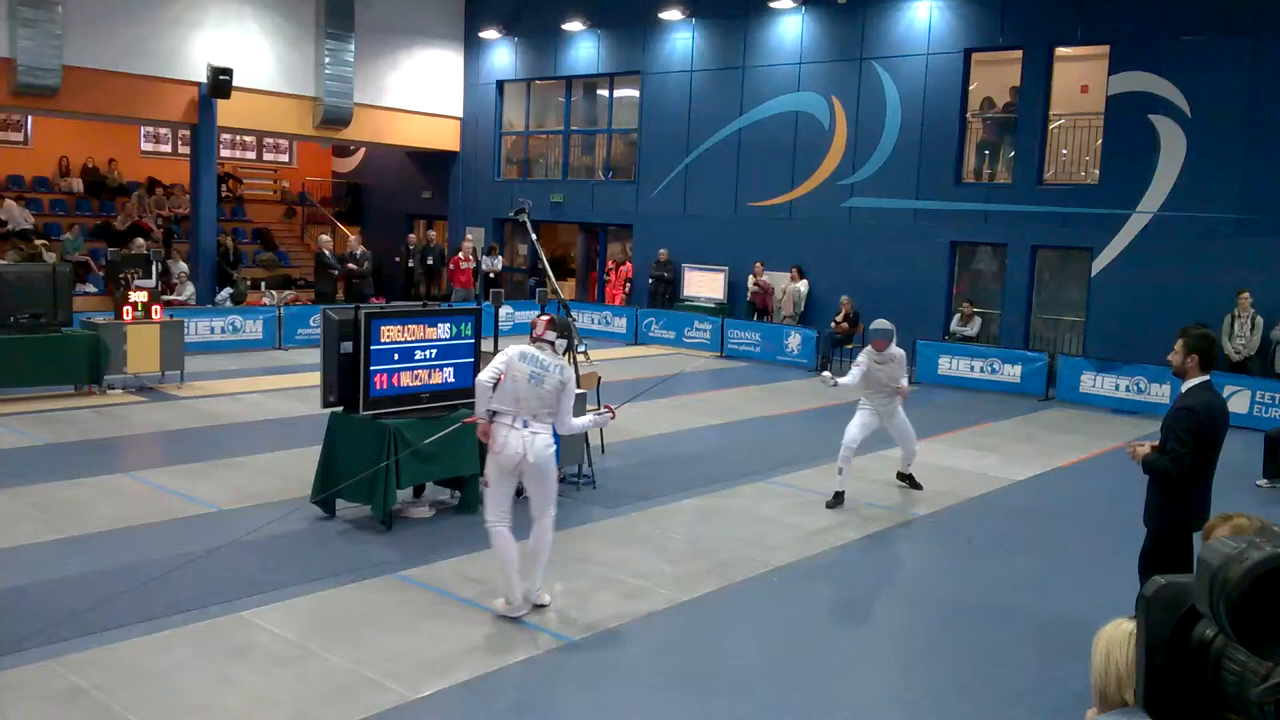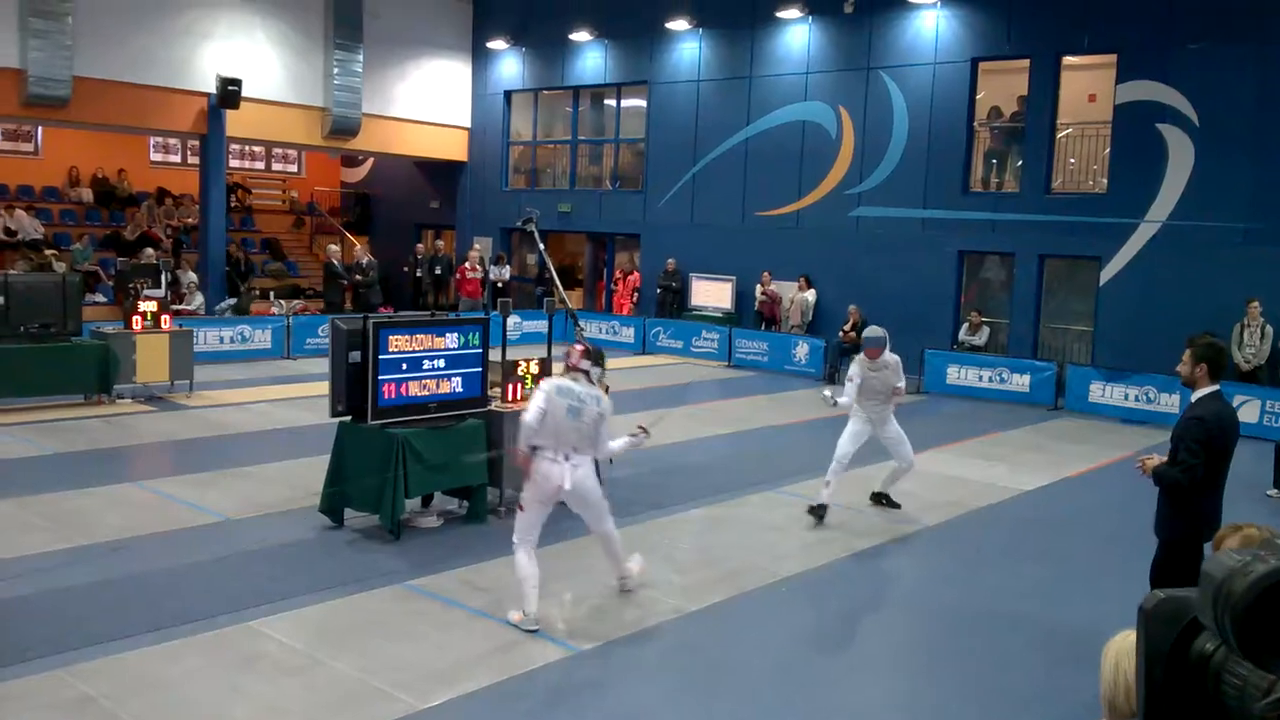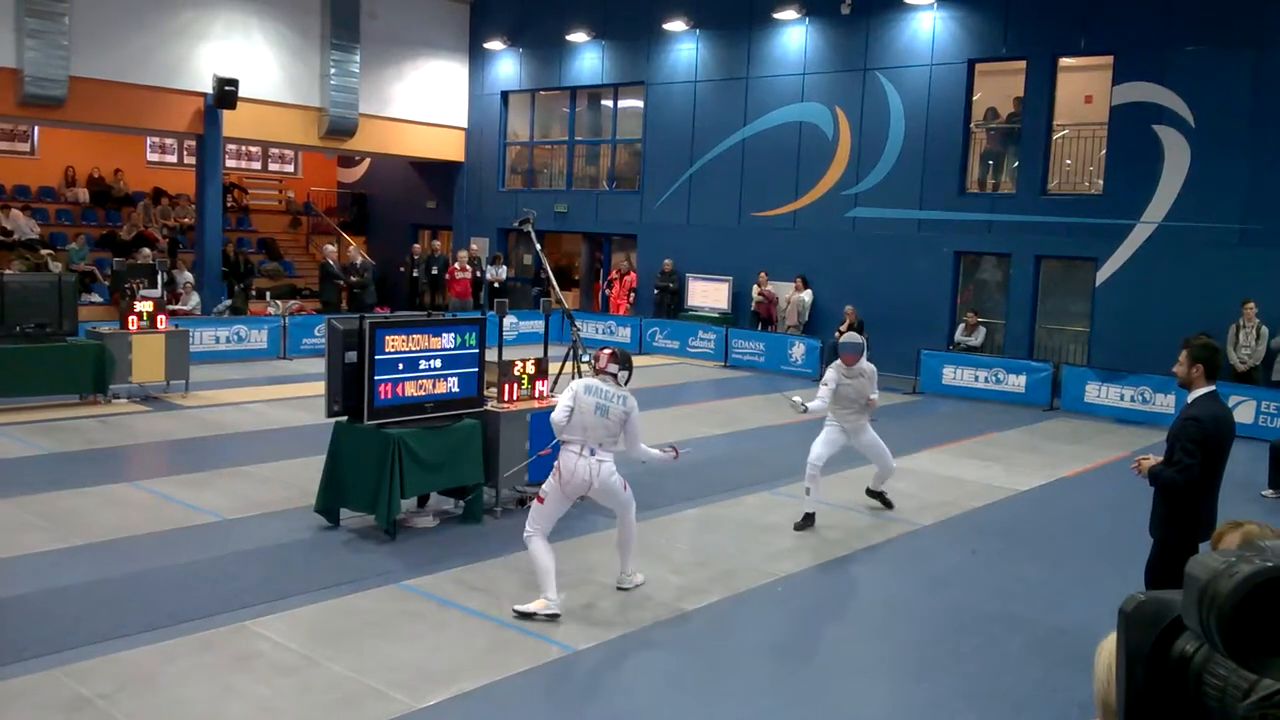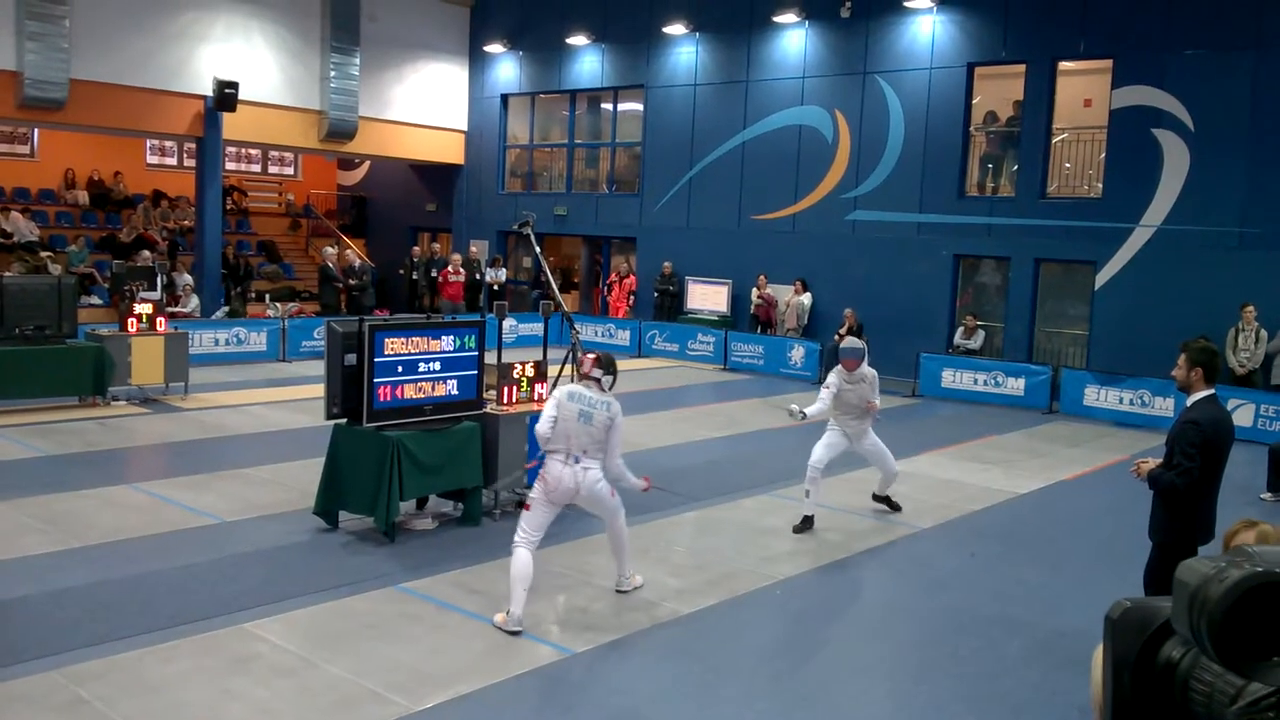
dt=0.3s
person 1, frame 1
left shoulder: (513, 353)
right shoulder: (564, 371)
left elbow: (483, 381)
right elbow: (564, 426)
left wrist: (482, 417)
right wrist: (597, 420)
left hip: (505, 441)
right hip: (540, 445)
left knee: (497, 523)
right knee: (543, 518)
left ankle: (514, 601)
right ankle: (535, 591)
person 1, frame 2
left shoulder: (550, 386)
right shoulder: (601, 400)
left elbow: (529, 420)
right elbow: (601, 451)
left wrist: (524, 451)
right wrist: (631, 441)
left hip: (545, 471)
right hip: (580, 475)
left knee: (524, 545)
right knee: (603, 525)
left ankle: (529, 614)
right ankle: (625, 574)
person 1, frame 3
left shoulder: (579, 386)
right shoulder: (628, 401)
left elbow: (557, 419)
right elbow: (635, 449)
left wrist: (569, 440)
right wrist: (663, 455)
left hip: (570, 467)
right hip: (604, 472)
left knee: (534, 533)
right knee: (627, 510)
left ankle: (550, 600)
right ankle: (626, 574)
person 1, frame 4
left shoulder: (562, 392)
right shoulder: (612, 407)
left elbow: (542, 431)
right elbow: (613, 462)
left wrist: (553, 450)
right wrist: (636, 483)
left hip: (554, 475)
right hip: (590, 479)
left knee: (523, 544)
right knee: (616, 516)
left ankle: (513, 615)
right ankle: (624, 578)
person 2, frame 1
left shoulder: (1188, 407)
right shoulder: (1214, 399)
left elbow: (1173, 469)
left wrist: (1146, 458)
right wrist: (1159, 449)
left hip: (1174, 507)
right hip: (1189, 503)
left knee: (1154, 575)
right knee: (1176, 573)
person 2, frame 2
left shoulder: (1198, 417)
right shoulder: (1224, 409)
left elbow: (1184, 479)
left wrist: (1156, 470)
right wrist: (1168, 462)
left hip: (1184, 519)
right hip: (1200, 514)
left knee: (1166, 584)
right knee: (1186, 583)
person 2, frame 3
left shoulder: (1194, 418)
right shoulder: (1220, 410)
left elbow: (1180, 480)
left wrist: (1152, 470)
right wrist: (1164, 462)
left hip: (1179, 520)
right hip: (1195, 516)
left knee: (1160, 585)
right knee: (1179, 584)
person 2, frame 4
left shoulder: (1193, 421)
right shoulder: (1219, 413)
left elbow: (1180, 483)
left wrist: (1151, 474)
right wrist: (1163, 464)
left hip: (1179, 523)
right hip: (1195, 518)
left knee: (1159, 588)
person 3, frame 1
left shoulder: (900, 355)
right shoulder: (865, 357)
right elbow: (852, 379)
left wrist: (904, 387)
right wrist: (834, 381)
left hip: (893, 410)
right hip: (868, 408)
left knee: (910, 448)
right knee: (848, 444)
left ankle: (904, 473)
right ankle: (839, 493)
person 3, frame 2
left shoulder: (894, 361)
right shoulder: (858, 365)
left elbow: (900, 380)
right elbow: (849, 399)
left wrist: (900, 389)
right wrist: (832, 400)
left hip: (885, 418)
right hip: (861, 417)
left knee: (907, 463)
right knee: (840, 458)
left ankle: (879, 494)
right ankle: (823, 505)
person 3, frame 3
left shoulder: (870, 370)
right shoulder: (834, 372)
right elbow: (822, 401)
left wrist: (873, 401)
right wrist: (804, 407)
left hip: (861, 428)
right hip: (836, 426)
left knee: (888, 467)
right knee: (814, 462)
left ankle: (875, 490)
right ankle: (809, 515)
person 3, frame 4
left shoulder: (871, 375)
right shoulder: (835, 376)
right elbow: (822, 404)
left wrist: (875, 406)
right wrist: (802, 413)
left hip: (864, 432)
right hip: (838, 430)
left knee: (892, 471)
right knee: (815, 464)
left ankle: (880, 495)
right ankle: (808, 517)
